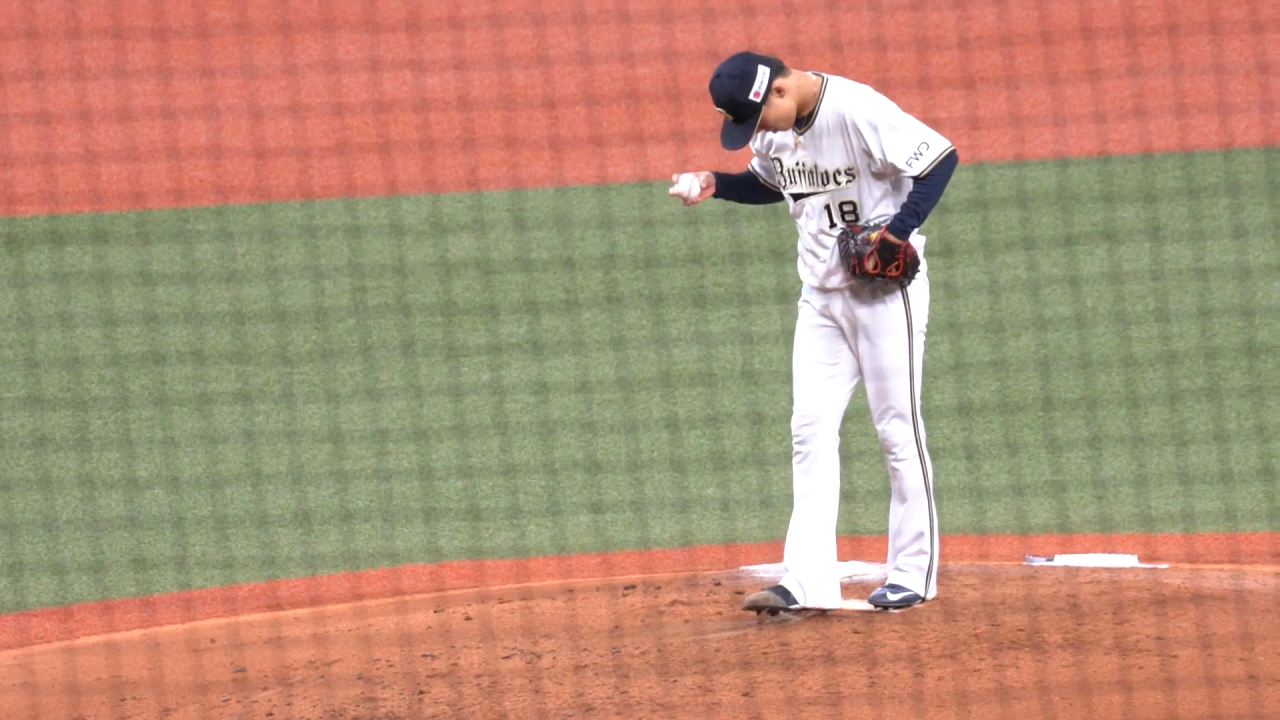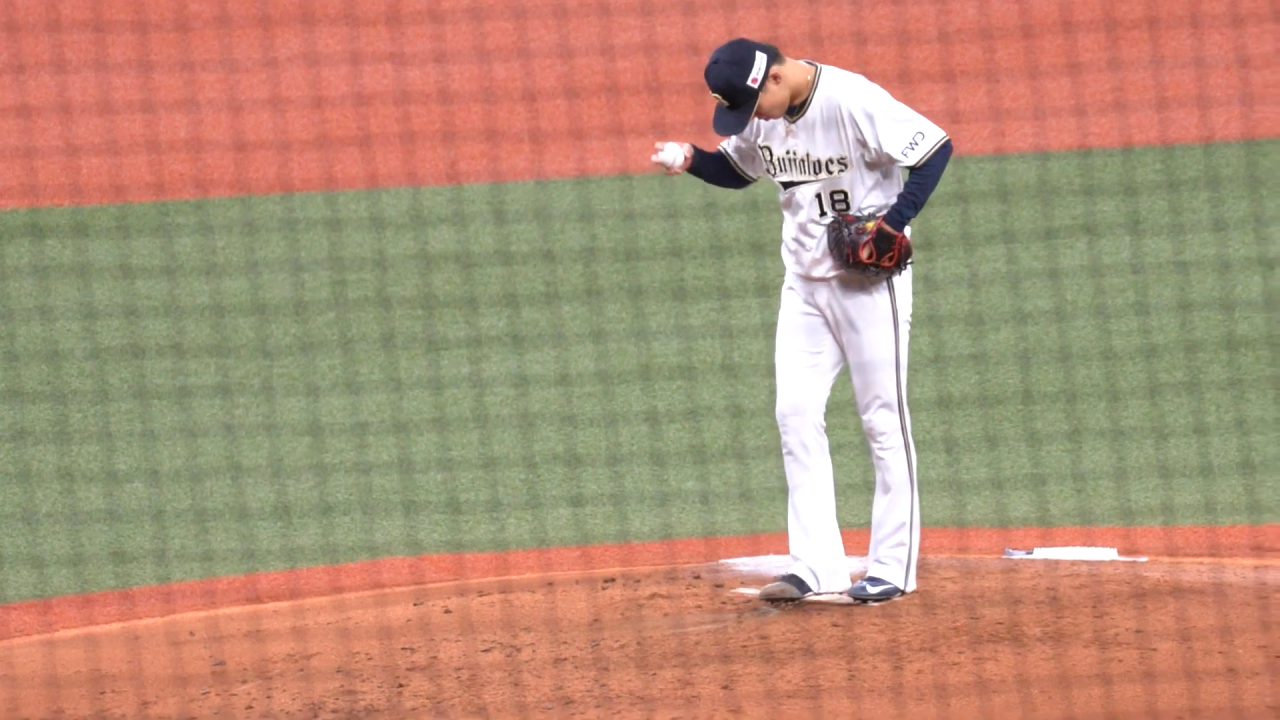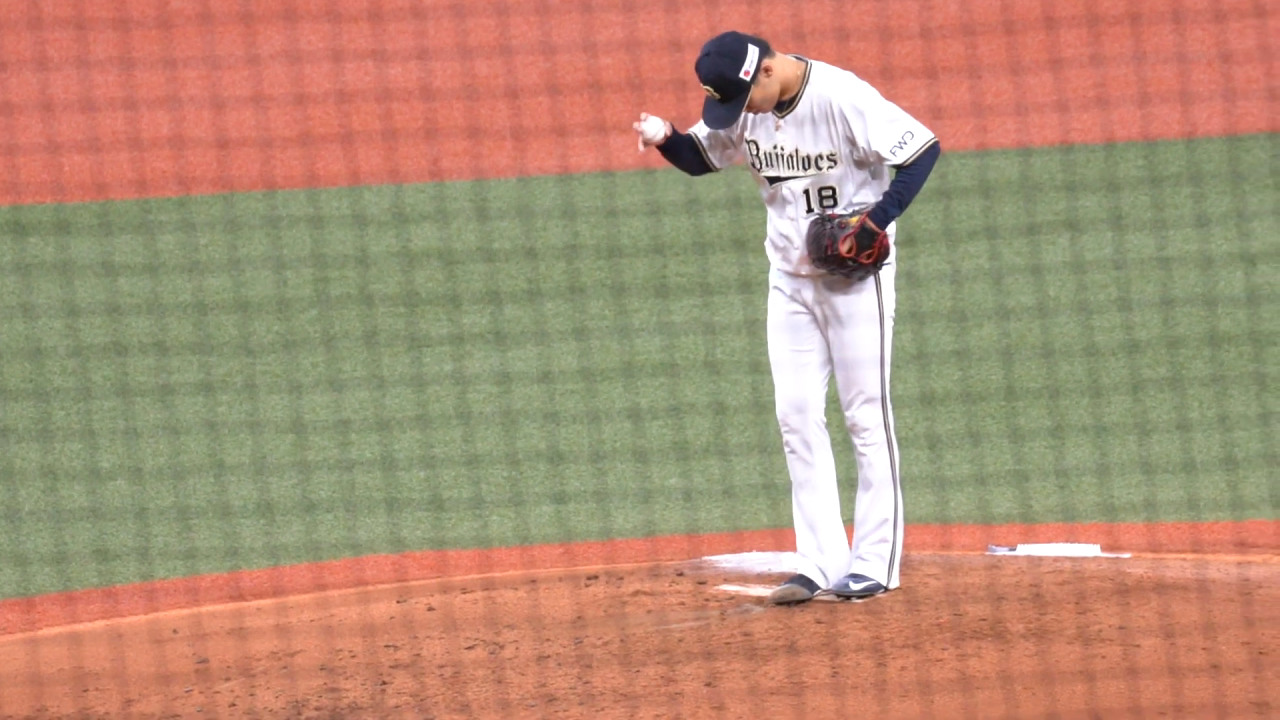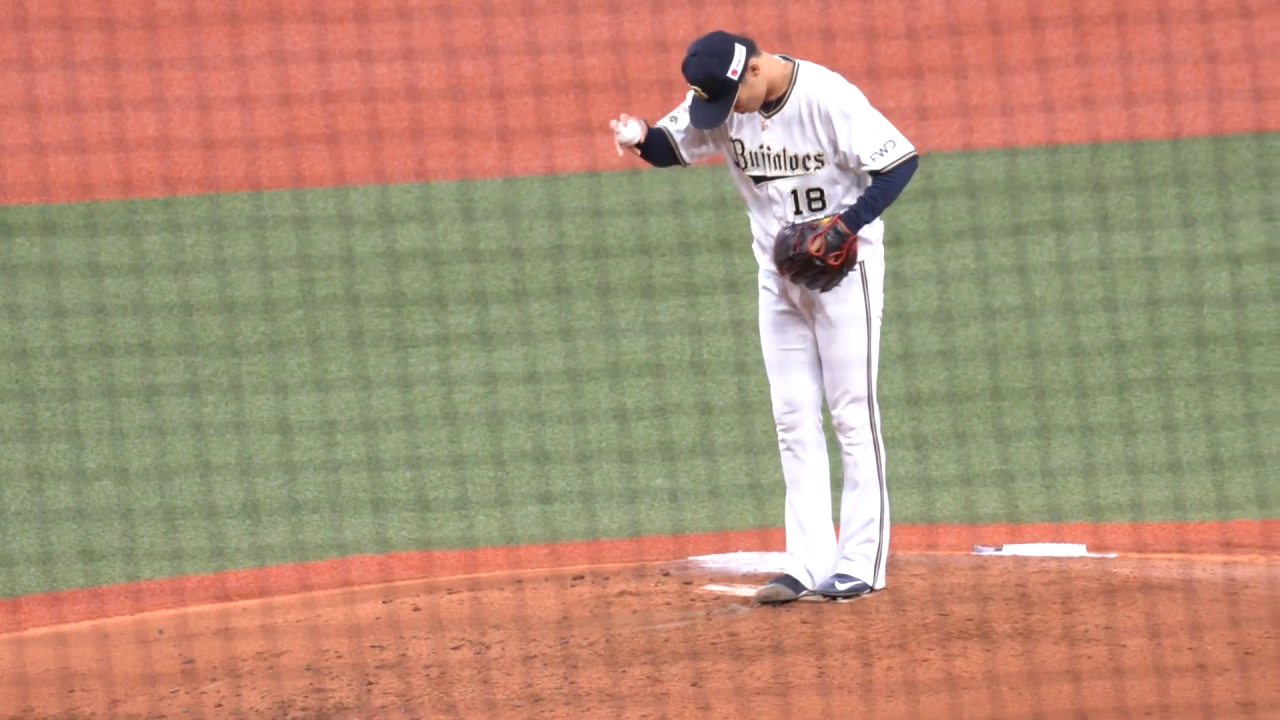
dt=0.4s
person 1, frame 1
left shoulder: (857, 110)
right shoulder: (772, 127)
left elbow: (942, 157)
left wrist: (900, 229)
right wrist: (716, 185)
left hip: (885, 289)
right hip: (821, 295)
left knee: (897, 428)
right knee: (811, 430)
left ankle: (914, 572)
right ankle: (807, 581)
person 1, frame 2
left shoulder: (852, 99)
right shoulder: (759, 113)
left elbow: (936, 147)
right elbow: (737, 169)
left wrist: (895, 221)
right wrist: (692, 160)
left hip: (870, 279)
right hip: (805, 283)
left knee: (883, 419)
right knee: (795, 414)
left ankle: (892, 567)
right ankle: (815, 566)
person 1, frame 3
left shoulder: (842, 96)
right shoulder: (741, 105)
left elbow: (924, 148)
right elbow: (703, 158)
left wrist: (879, 219)
right wrist: (666, 138)
left hip: (856, 275)
right hip: (790, 278)
left knee: (865, 416)
right knee: (795, 416)
left ankle: (875, 562)
right ankle: (822, 562)
person 1, frame 4
left shoulder: (828, 97)
right shoulder: (720, 99)
left elbow: (902, 160)
right elbow: (672, 148)
left wrist: (850, 223)
right wrist: (640, 135)
left hip: (844, 272)
right hip: (778, 277)
left knee: (852, 415)
right knee: (793, 418)
left ankle: (862, 563)
right ankle: (809, 563)
